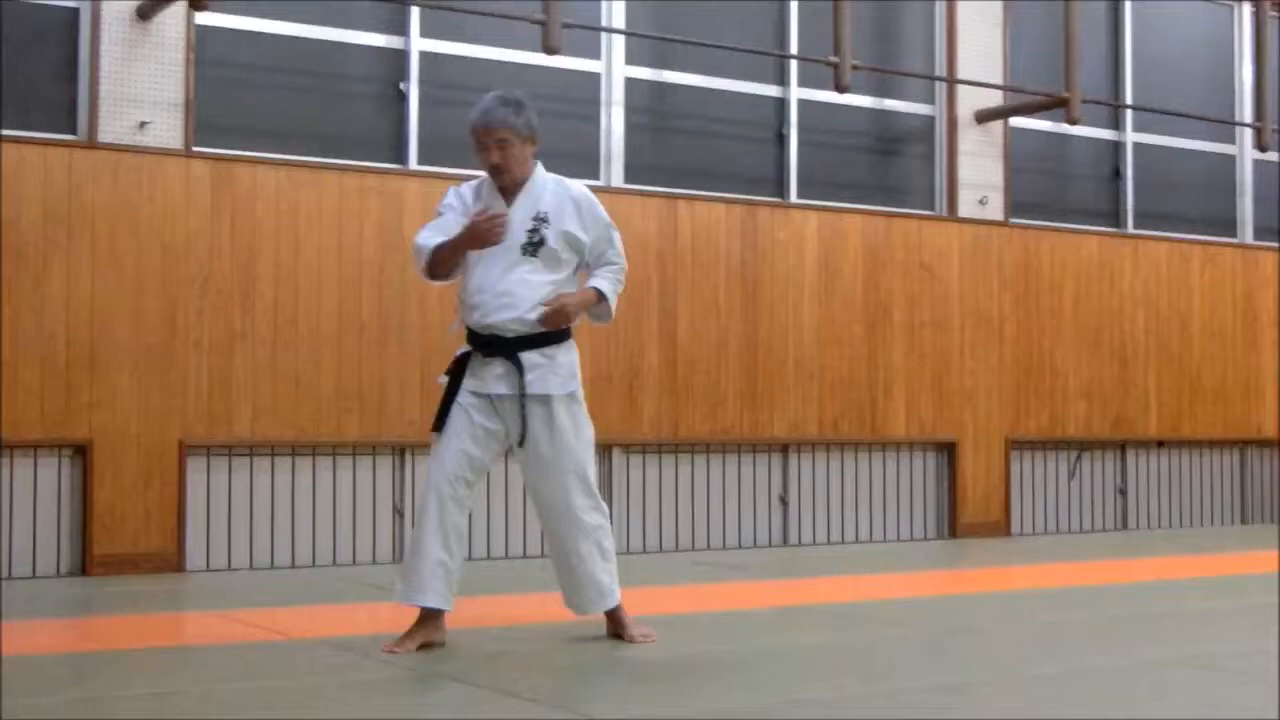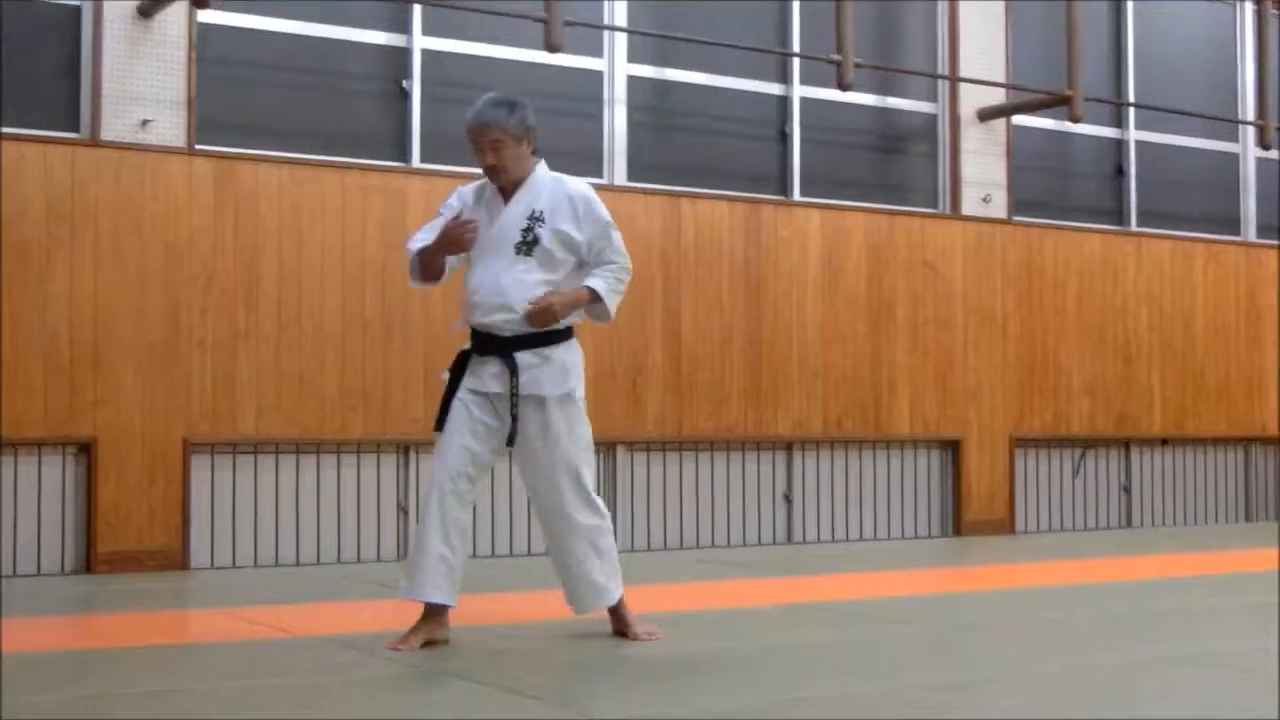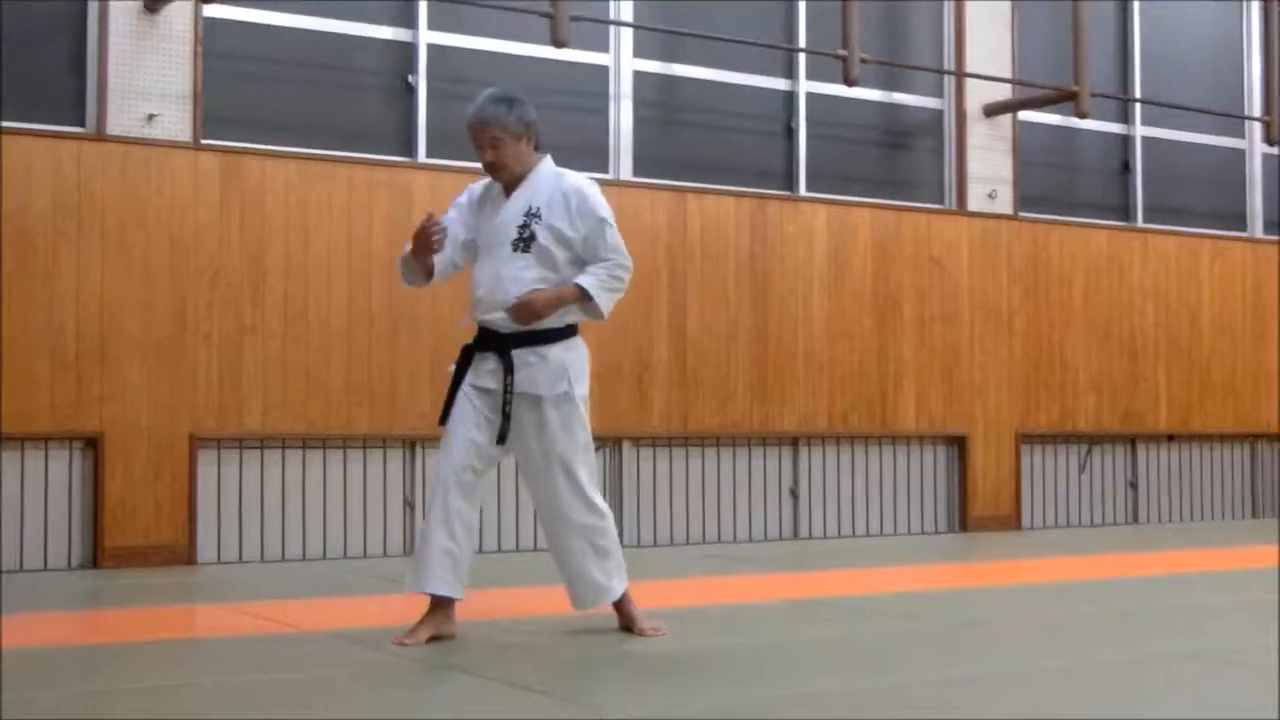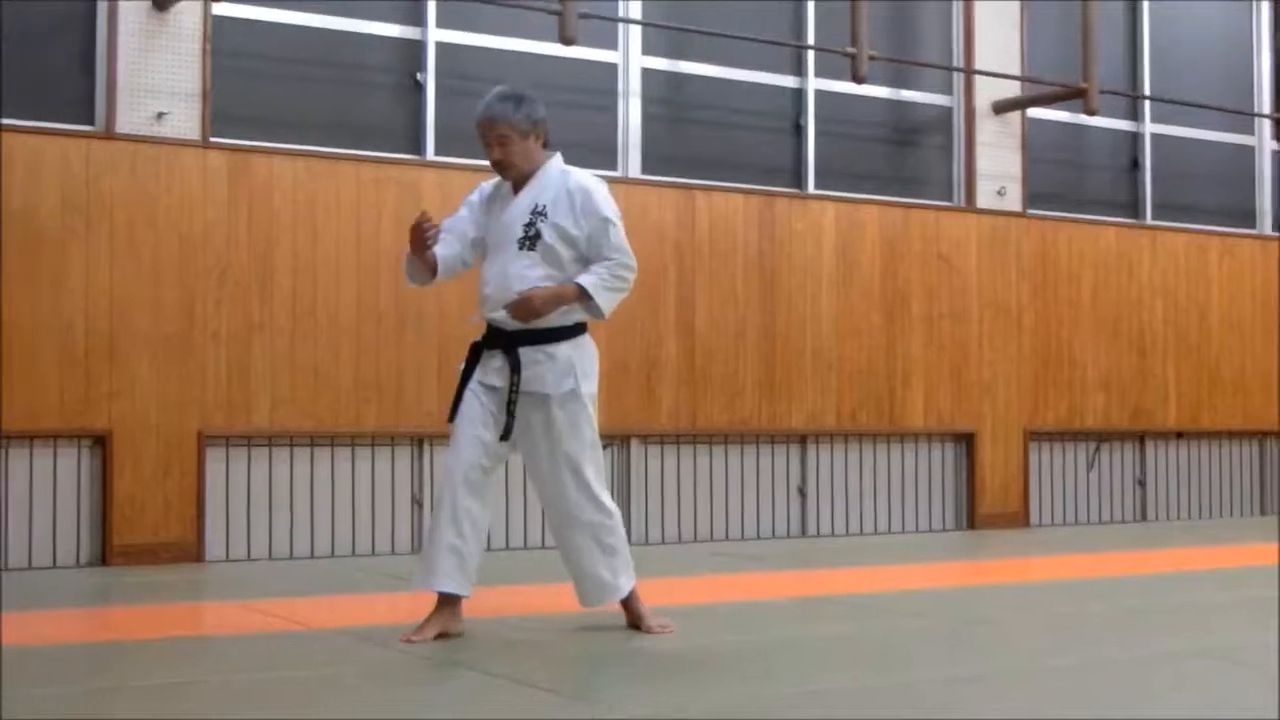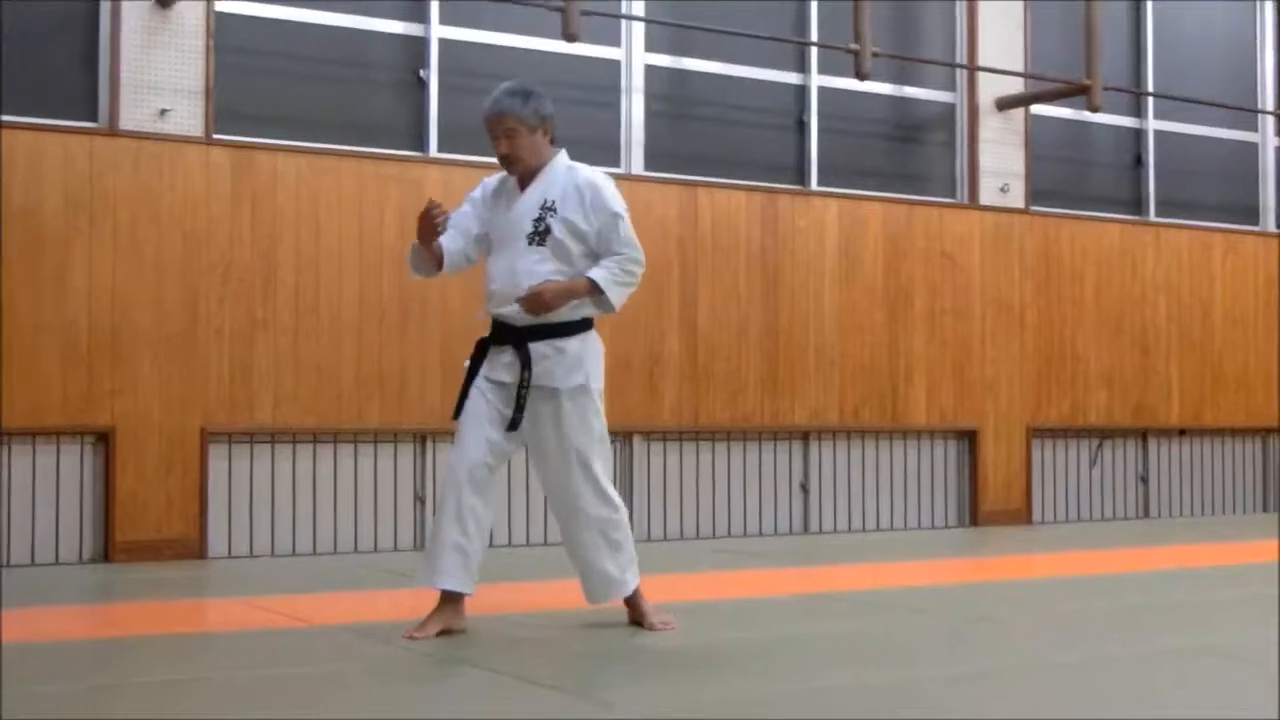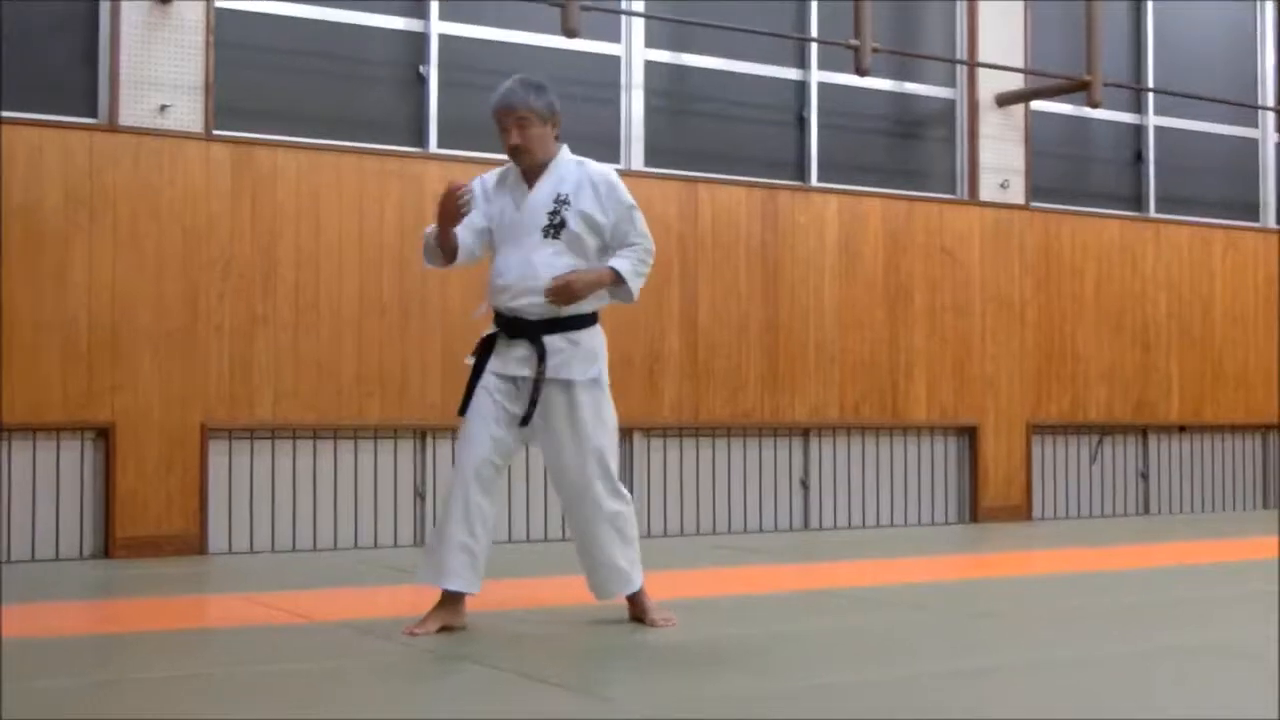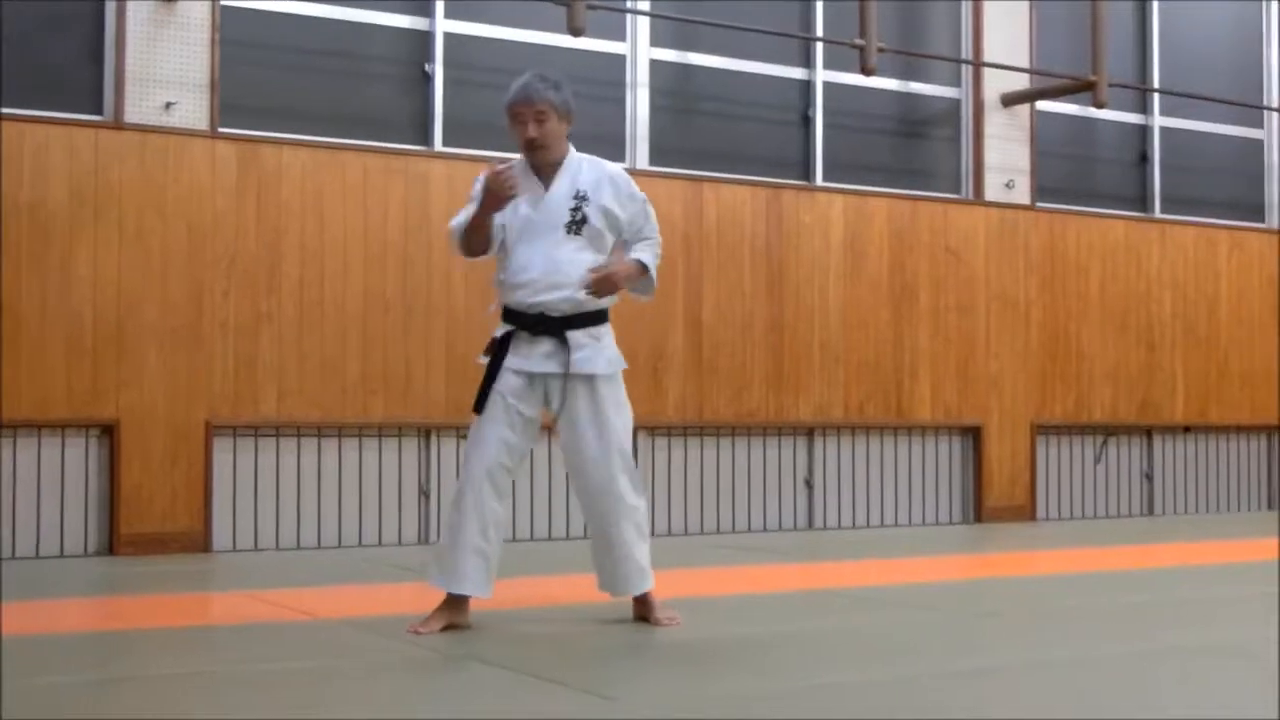
dt=0.1s
person 1, frame 1
left shoulder: (572, 198)
right shoulder: (464, 199)
left elbow: (612, 267)
right elbow: (433, 266)
left wrist: (581, 299)
right wrist: (465, 243)
left hip: (546, 368)
right hip: (480, 367)
left knee: (570, 493)
right knee: (445, 485)
left ankle: (613, 611)
right ankle: (430, 619)
person 1, frame 2
left shoulder: (572, 196)
right shoulder: (468, 200)
left elbow: (615, 267)
right elbow: (421, 268)
left wrist: (573, 298)
right wrist: (442, 249)
left hip: (547, 366)
right hip: (482, 366)
left knee: (567, 492)
right knee: (448, 482)
left ankle: (615, 607)
right ankle: (434, 616)
person 1, frame 3
left shoulder: (574, 192)
right shoulder: (476, 200)
left elbow: (615, 269)
right elbow: (434, 267)
left wrist: (556, 297)
right wrist: (419, 251)
left hip: (549, 363)
right hip: (487, 361)
left knee: (566, 490)
right knee: (453, 476)
left ankle: (622, 602)
right ankle: (441, 609)
person 1, frame 4
left shoulder: (581, 190)
right shoulder: (486, 198)
left elbow: (620, 268)
right elbow: (441, 264)
left wrist: (556, 295)
right wrist: (420, 248)
left hip: (556, 361)
right hip: (496, 359)
left knee: (574, 488)
right knee: (462, 473)
left ankle: (629, 599)
right ankle: (448, 606)
person 1, frame 5
left shoulder: (586, 186)
right shoulder: (489, 193)
left elbow: (626, 260)
right elbow: (442, 260)
left wrist: (571, 289)
right wrist: (427, 238)
left hip: (564, 356)
right hip: (501, 354)
left knee: (580, 483)
right knee: (467, 470)
left ankle: (632, 598)
right ankle: (451, 604)
person 1, frame 6
left shoulder: (596, 180)
right shoulder: (491, 187)
left elbow: (639, 250)
right elbow: (450, 253)
left wrist: (592, 279)
right wrist: (445, 225)
left hip: (572, 350)
right hip: (507, 349)
left knee: (590, 477)
right knee: (473, 467)
left ankle: (635, 595)
right ankle: (452, 601)
person 1, frame 7
left shoulder: (609, 179)
right shoulder: (498, 180)
left elbow: (648, 242)
right elbow: (471, 245)
left wrist: (627, 270)
right wrist: (488, 207)
left hip: (587, 346)
right hip: (518, 347)
left knee: (608, 475)
right knee: (485, 468)
left ankle: (641, 595)
right ankle: (457, 601)
